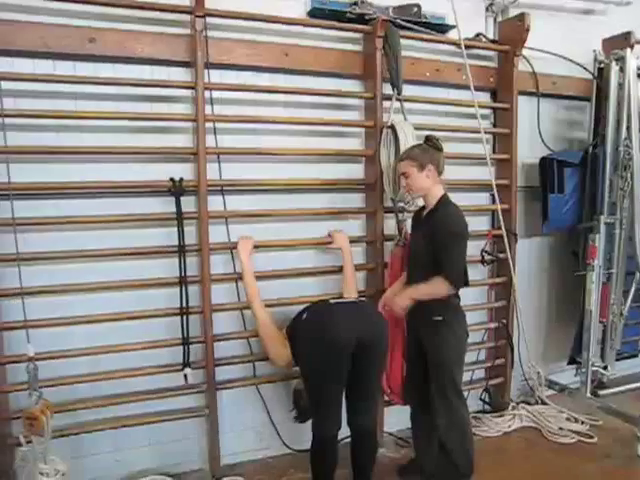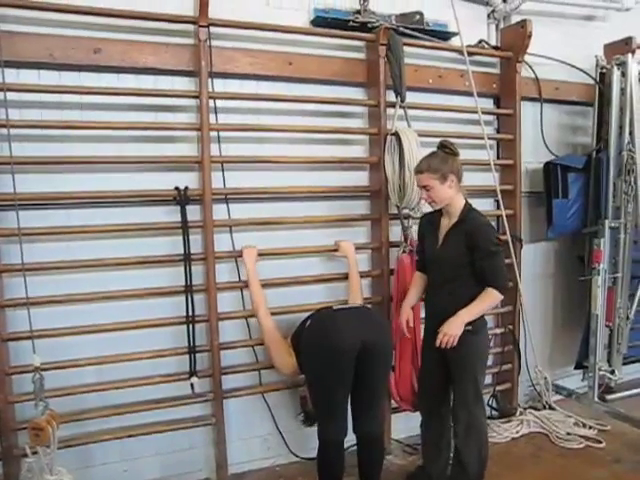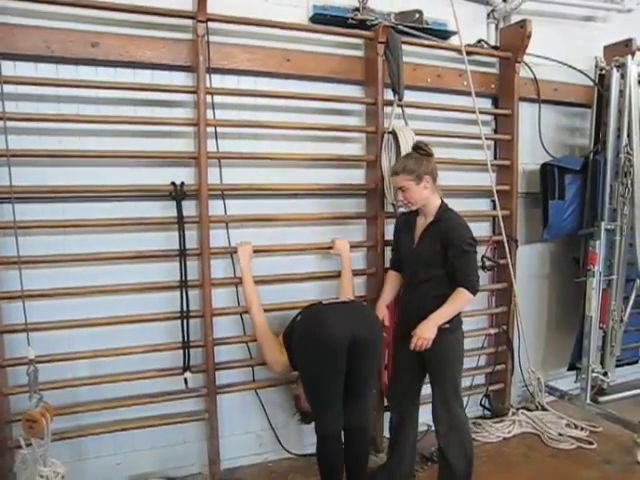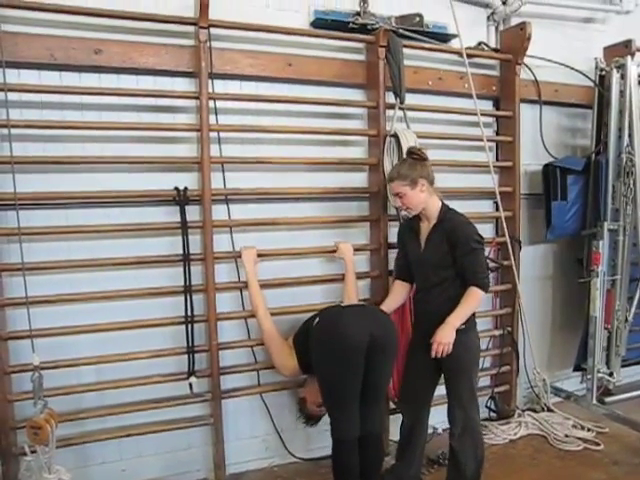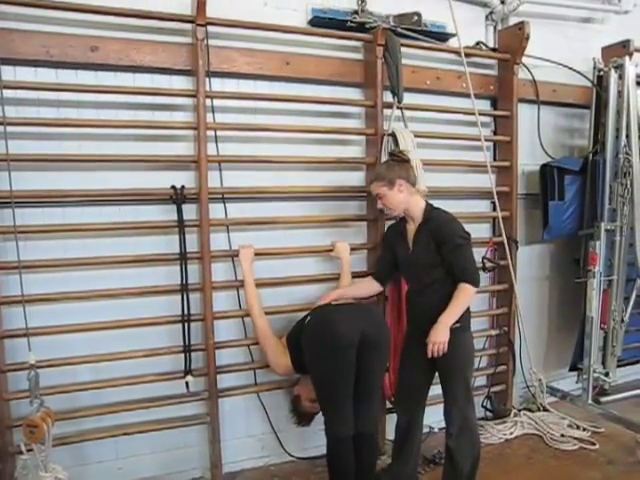
dt=0.7s
person 1, frame 1
left shoulder: (448, 218)
right shoulder: (422, 215)
left elbow: (450, 279)
left wrist: (410, 295)
right wrist: (396, 290)
left hip: (443, 323)
right hip: (421, 321)
left knee: (446, 398)
right knee: (418, 393)
person 1, frame 2
left shoulder: (478, 228)
right shoulder: (427, 223)
left elbow: (497, 288)
left wrist: (460, 319)
right wrist: (408, 303)
left hip: (468, 333)
right hip: (435, 328)
left knee: (466, 408)
right knee: (430, 403)
person 1, frame 3
left shoulder: (453, 227)
right shoulder: (403, 224)
left elbow: (468, 287)
left wrist: (433, 322)
right wrist: (383, 302)
left hip: (443, 332)
right hip: (408, 327)
left knee: (447, 409)
right knee: (400, 400)
person 1, frame 4
left shoulder: (458, 227)
right shoulder: (407, 230)
left elbow: (479, 285)
left wrist: (450, 326)
right wrist: (382, 311)
left hip: (458, 333)
right hip: (422, 331)
left knee: (461, 411)
right knee: (411, 403)
person 1, frame 5
left shoulder: (444, 225)
right shoulder: (395, 233)
left elbow: (469, 281)
right elbow: (379, 279)
left wrist: (443, 325)
right wrist: (342, 292)
left hip: (452, 332)
right hip: (416, 331)
left knee: (459, 411)
right knee: (406, 405)
person 2, frame 1
left shoulder: (285, 352)
left elbow: (256, 303)
right elbow: (350, 295)
left wrist: (245, 257)
right wrist: (345, 248)
left hip: (325, 330)
right hip: (371, 319)
left knee: (326, 428)
right knee: (365, 423)
person 2, frame 2
left shoulder: (290, 361)
left elbow: (262, 312)
right elbow: (356, 300)
left wrist: (250, 267)
right wrist: (351, 257)
left hip: (328, 336)
right hip: (375, 325)
left knee: (331, 435)
right knee: (371, 429)
person 2, frame 3
left shoulder: (282, 359)
left elbow: (255, 309)
right elbow: (347, 301)
left wrist: (245, 263)
left hip: (319, 330)
right hip: (364, 319)
left knee: (329, 428)
right knee: (357, 423)
person 2, frame 4
left shoulder: (290, 363)
left elbow: (262, 313)
right elbow: (351, 303)
left wrist: (250, 268)
left hip: (338, 333)
right hip: (380, 322)
left knee: (345, 431)
right knee: (372, 428)
person 2, frame 5
left shoulder: (284, 362)
left elbow: (257, 314)
right elbow: (343, 298)
left wrist: (247, 266)
right wrist: (344, 258)
left hip: (329, 332)
right hip: (372, 319)
left knee: (340, 430)
right knee: (366, 426)
